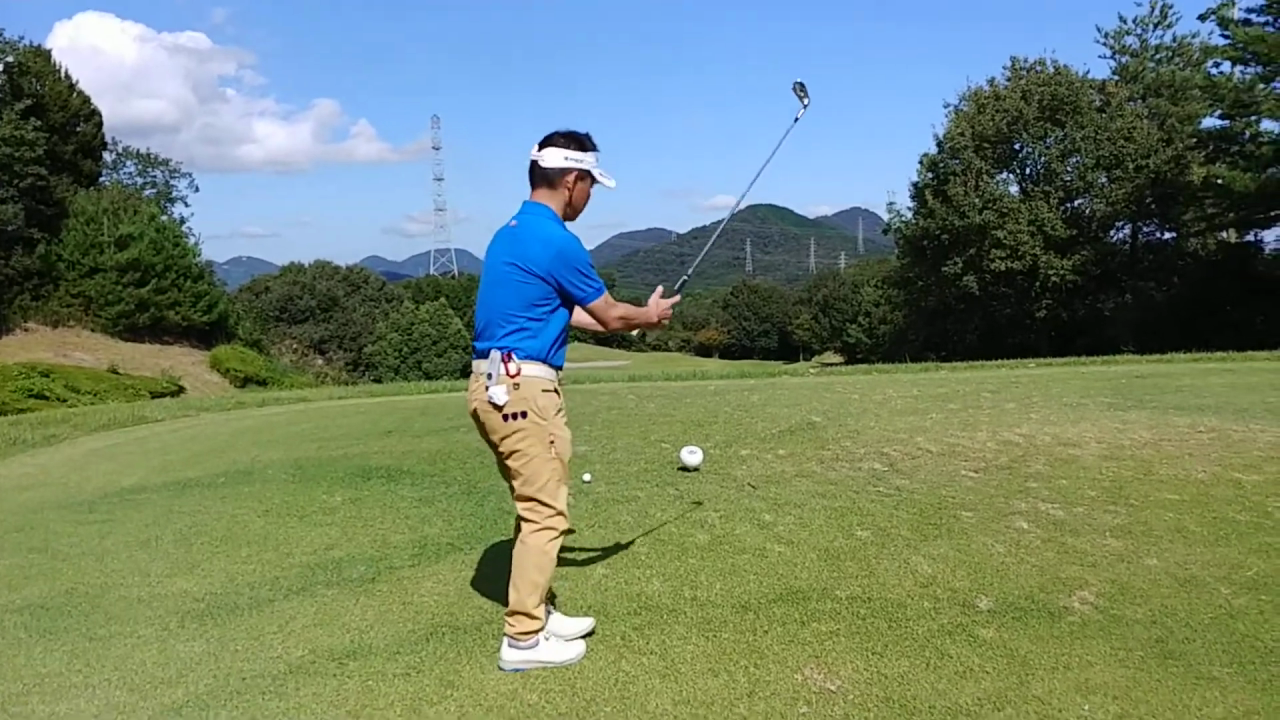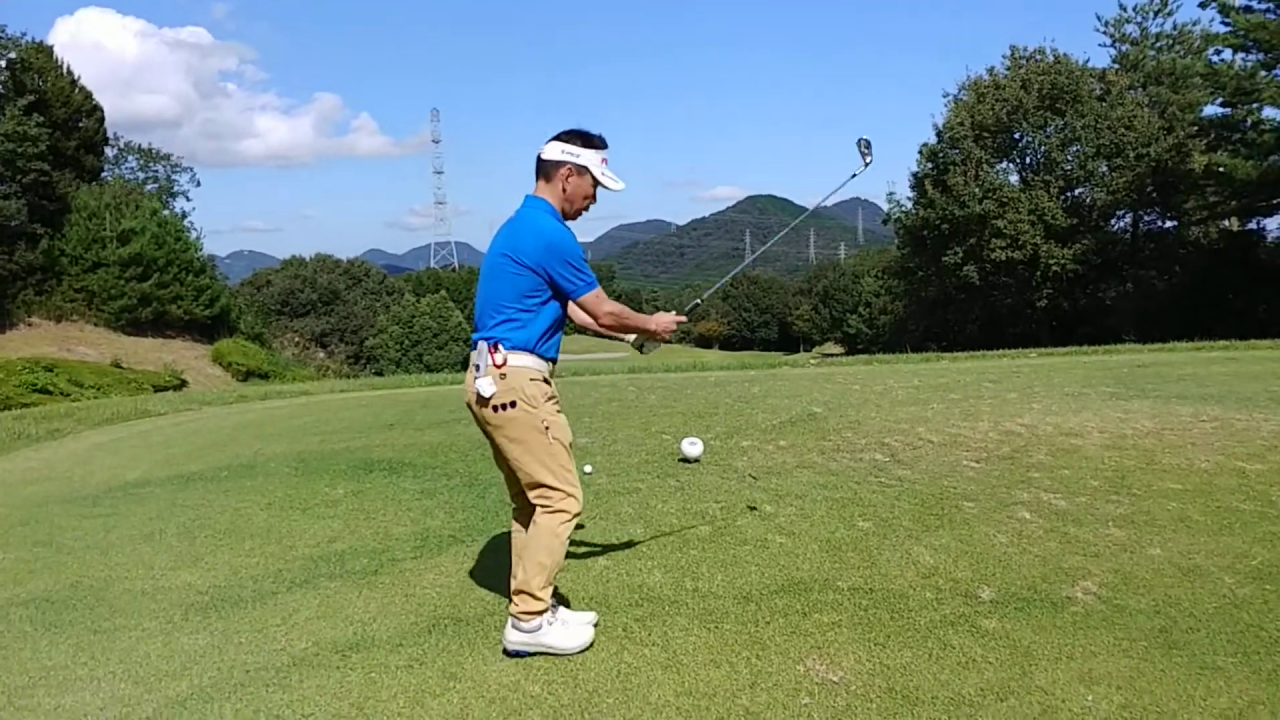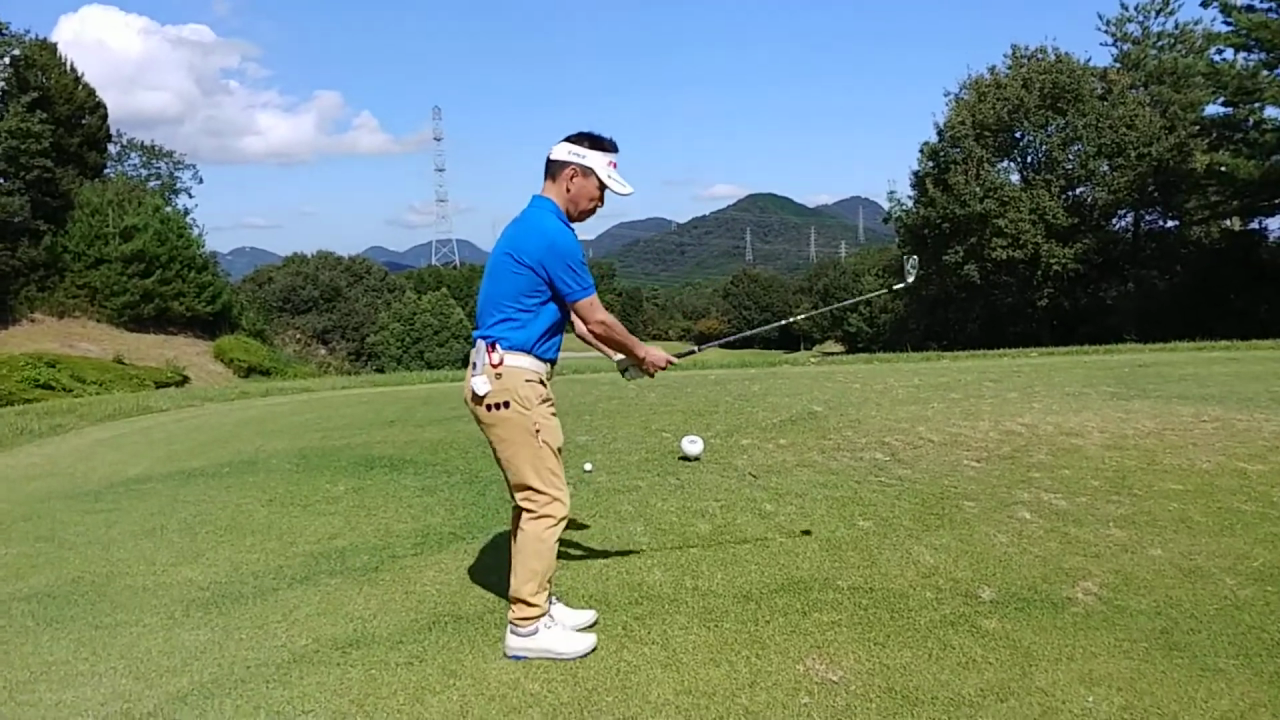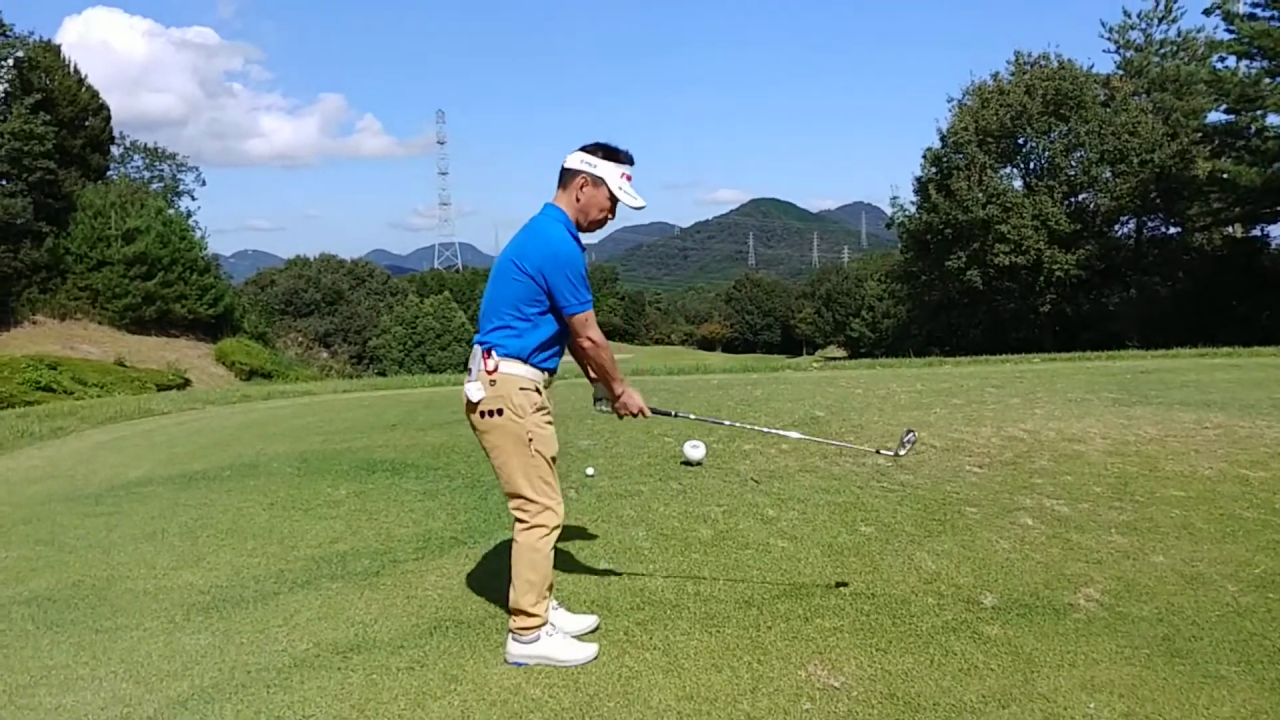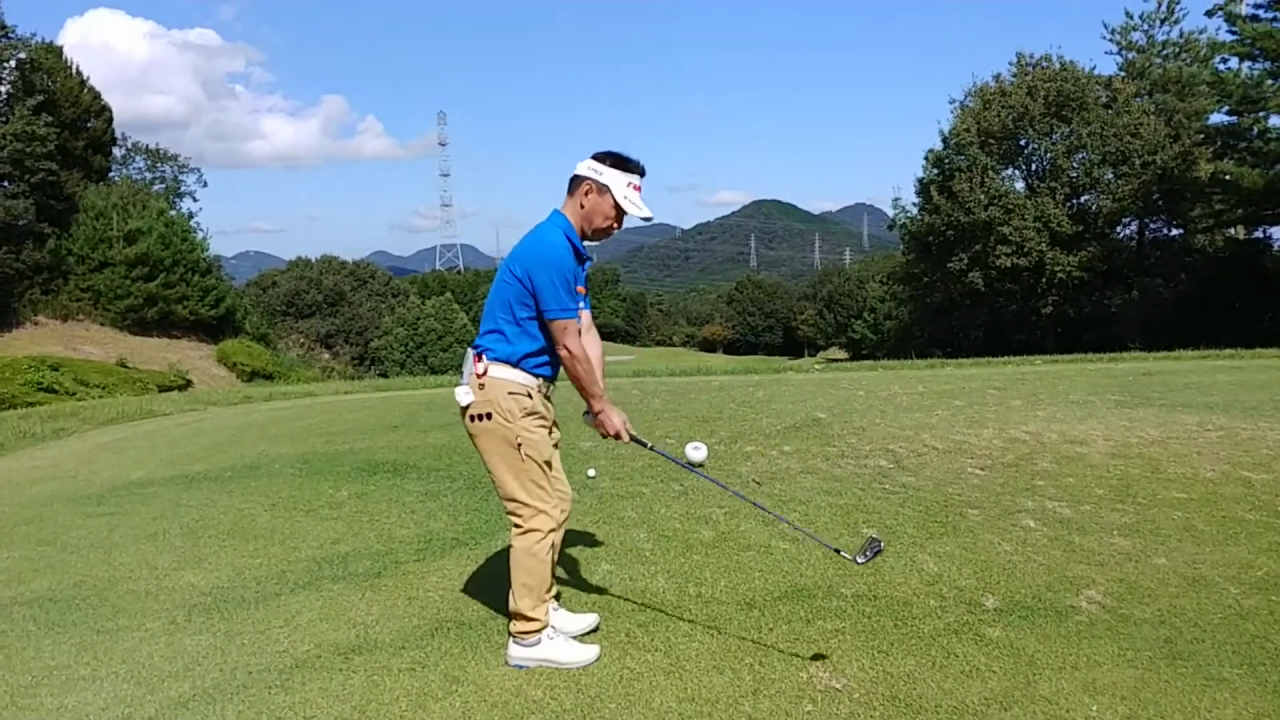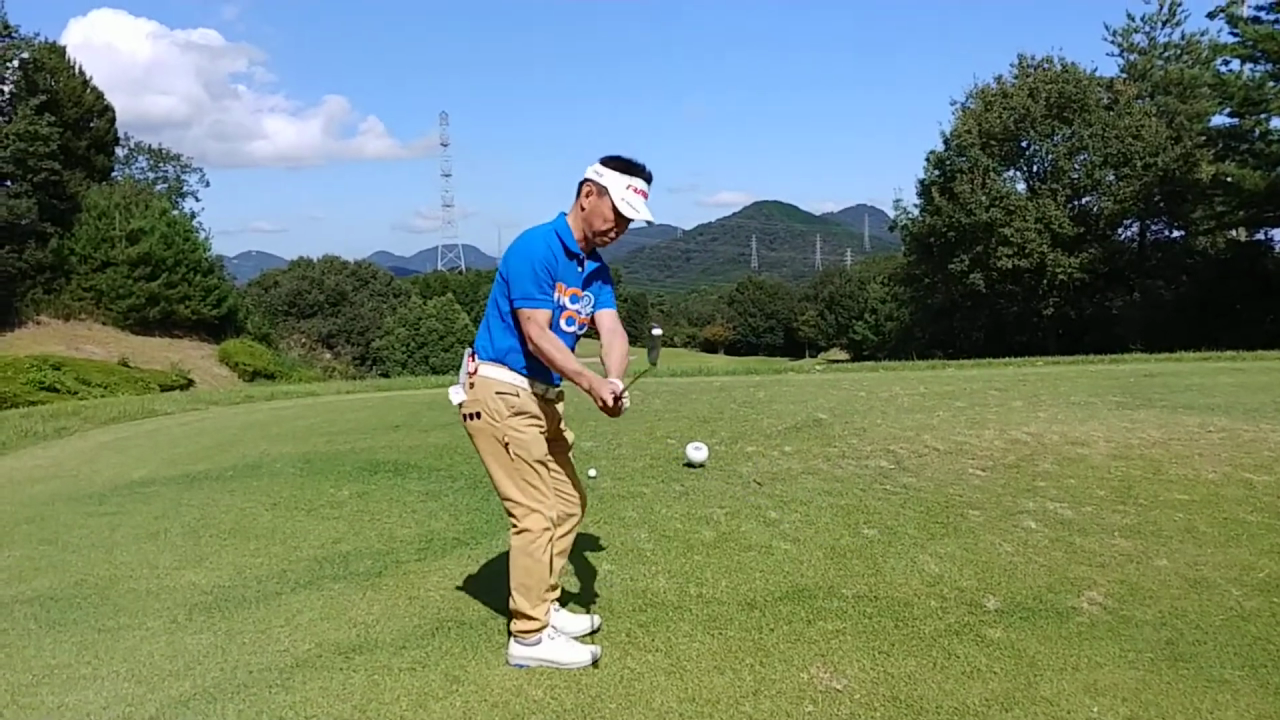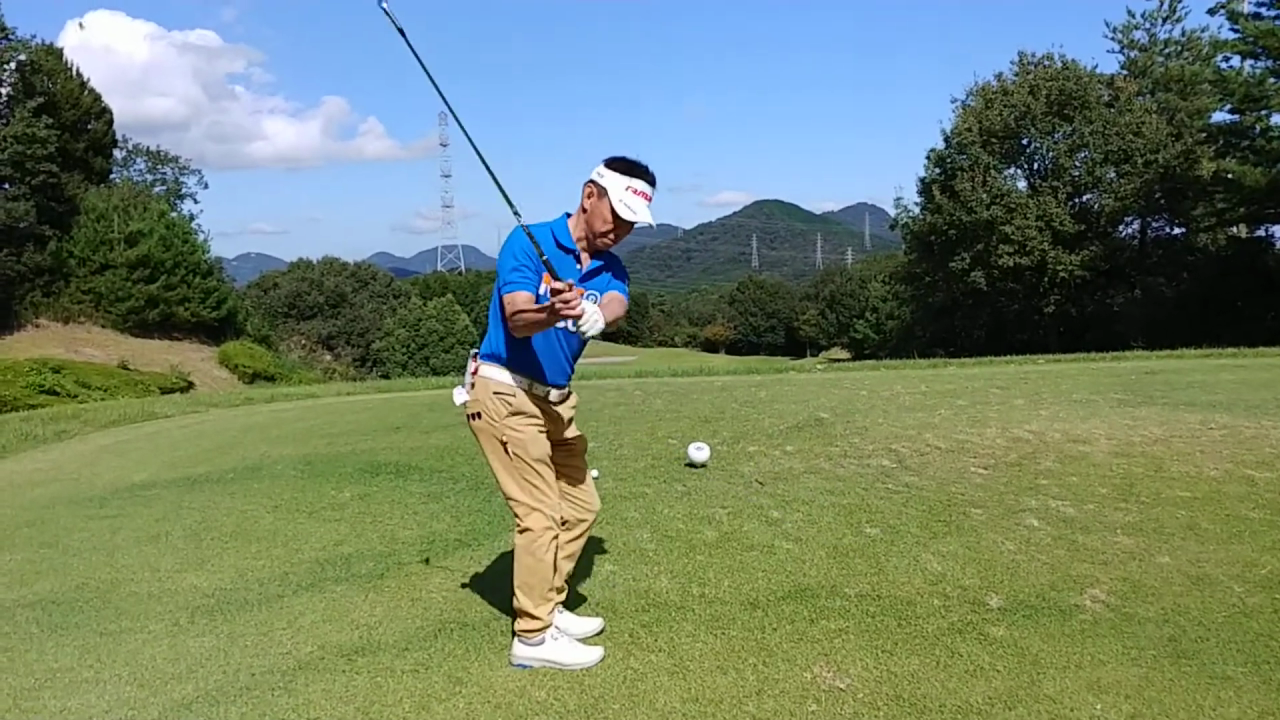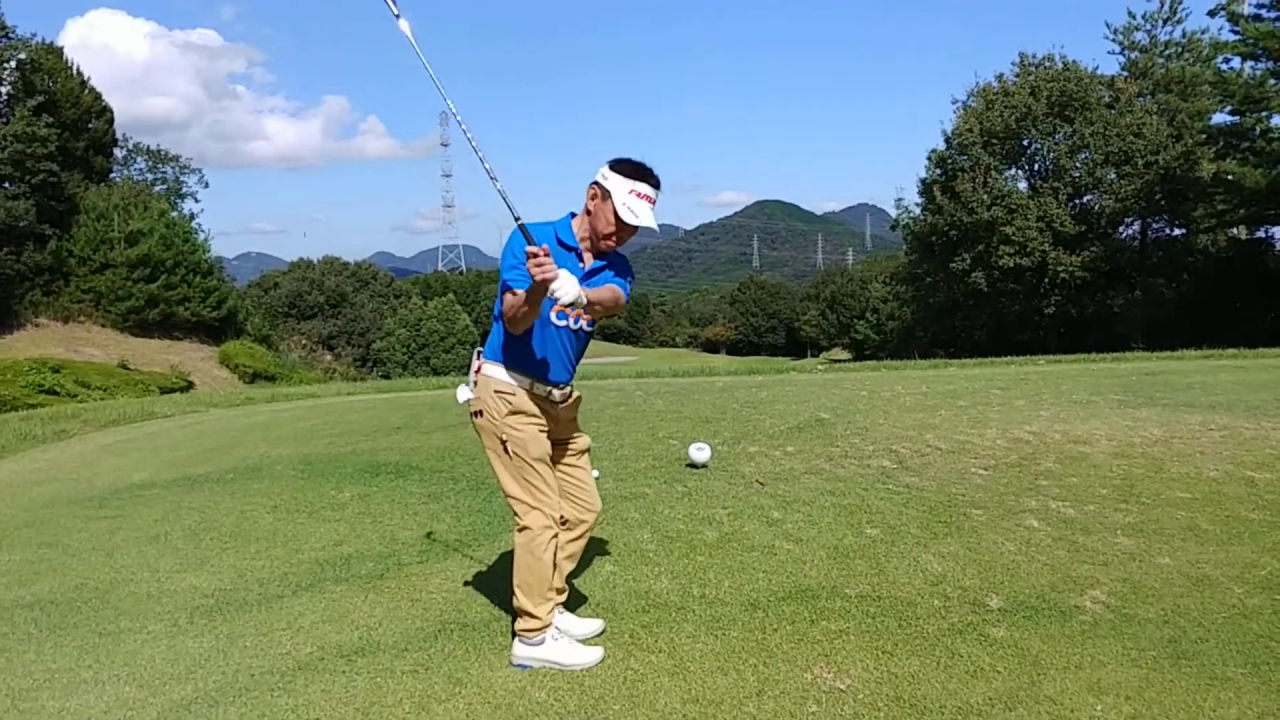
dt=0.2s
person 1, frame 1
left shoulder: (509, 233)
right shoulder: (556, 242)
right elbow: (611, 316)
left wrist: (633, 319)
right wrist: (651, 313)
left hip: (494, 386)
right hip: (523, 389)
left knee: (534, 510)
right knee: (545, 515)
left ankle: (536, 616)
right ankle: (523, 639)
person 1, frame 2
left shoulder: (522, 226)
right shoulder: (549, 235)
left elbow: (565, 308)
right elbow: (603, 312)
left wrist: (631, 332)
right wrist: (652, 325)
left hip: (497, 377)
right hip: (516, 380)
left knee: (532, 501)
right knee: (558, 497)
left ankle: (537, 606)
right ankle: (527, 619)
person 1, frame 3
left shoulder: (532, 225)
right shoulder: (552, 236)
left elbow: (571, 315)
right elbow: (596, 320)
left wrist: (619, 353)
right wrist: (642, 354)
left hip: (503, 377)
right hip: (514, 381)
left knee: (532, 501)
right knee: (545, 502)
left ankle: (539, 604)
right ankle: (527, 627)
person 1, frame 4
left shoulder: (548, 235)
right shoulder: (557, 245)
left elbow: (574, 332)
right elbow: (587, 338)
left wrist: (603, 386)
right wrist: (620, 390)
left hip: (508, 385)
right hip: (509, 388)
left knee: (539, 505)
right knee: (539, 510)
left ankle: (539, 608)
right ankle: (527, 635)
person 1, frame 5
left shoulder: (576, 255)
right shoulder: (549, 248)
left elbow: (585, 334)
right elbow: (567, 344)
left wrist: (601, 403)
right wrist: (603, 409)
left hip: (528, 394)
right hip: (505, 393)
left knee: (552, 503)
right knee: (537, 514)
left ankle: (542, 608)
right ankle: (529, 637)
person 1, frame 6
left shoulder: (598, 269)
right shoulder: (535, 246)
left elbow: (611, 329)
right elbow: (536, 335)
left wrist: (615, 380)
right wrist: (591, 385)
left hip: (544, 397)
right hip: (502, 393)
left knee: (568, 504)
right knee: (534, 514)
left ankle: (545, 608)
right ankle: (529, 636)
person 1, frame 7
left shoulder: (611, 269)
right shoulder: (527, 242)
left elbow: (615, 307)
right elbow: (515, 321)
left wrist: (595, 313)
right wrist: (549, 308)
left hip: (556, 399)
right hip: (506, 394)
left knee: (580, 507)
right knee: (539, 515)
left ankle: (549, 610)
right ankle: (532, 637)
person 1, frame 8
left shoulder: (616, 267)
right shoulder: (531, 240)
left elbow: (609, 302)
right elbow: (513, 318)
left wrist: (572, 292)
right wrist: (540, 291)
left hip: (559, 398)
right hip: (508, 392)
left knee: (581, 508)
right knee: (539, 515)
left ankle: (549, 610)
right ankle: (533, 637)
